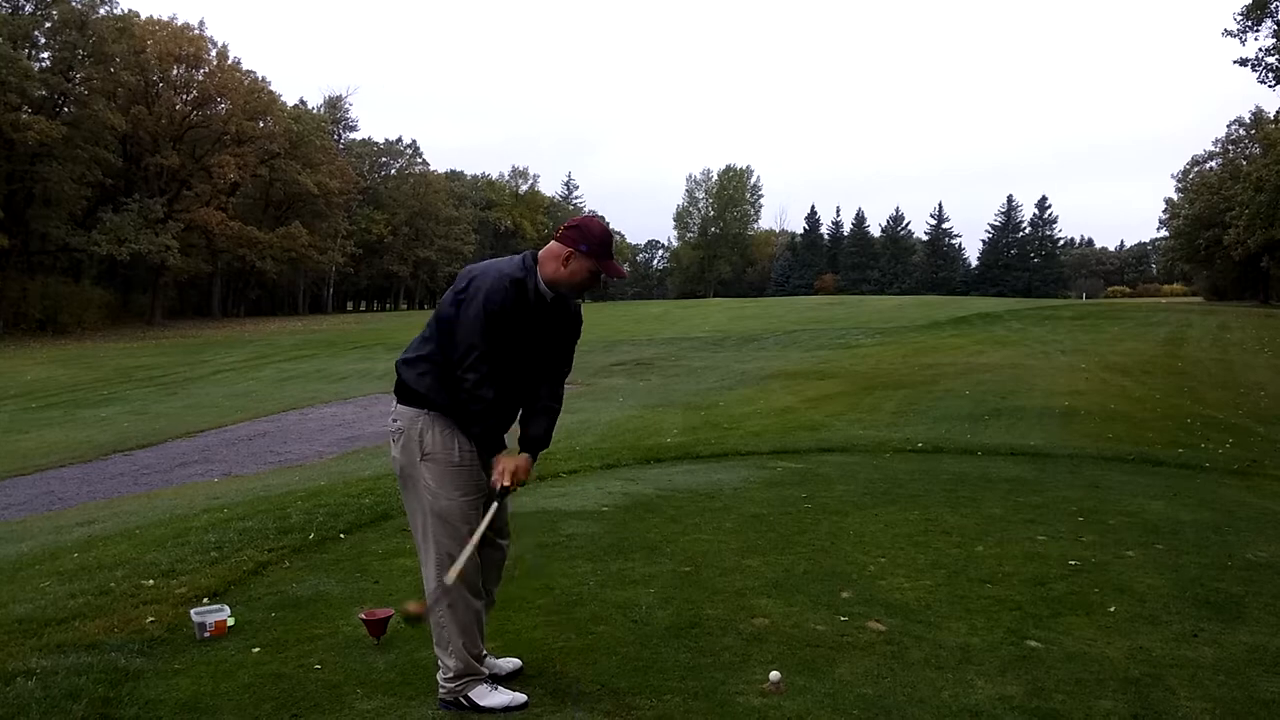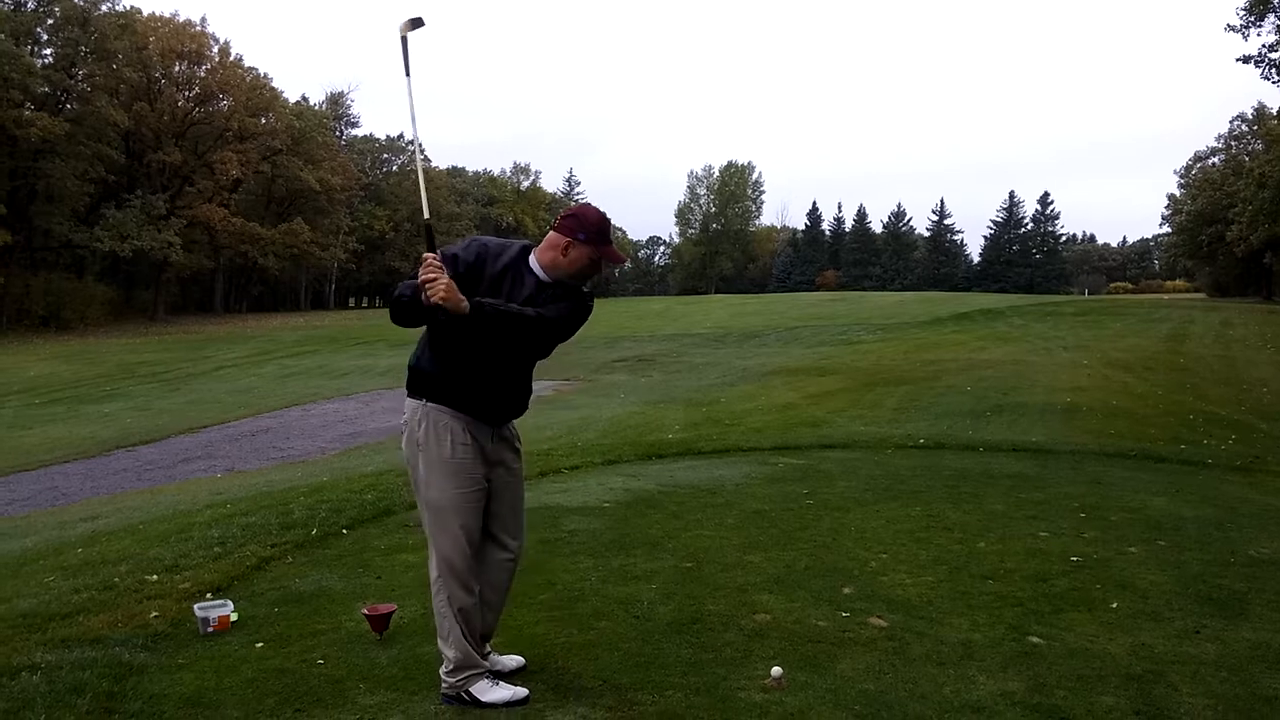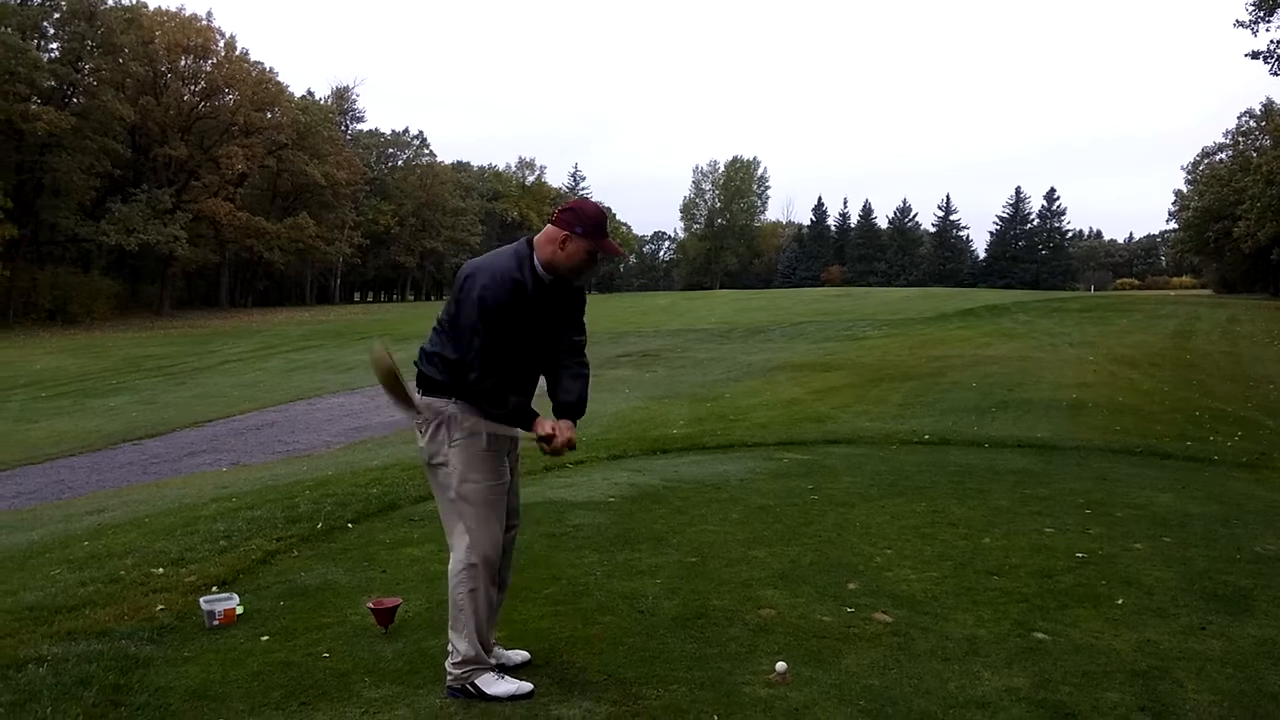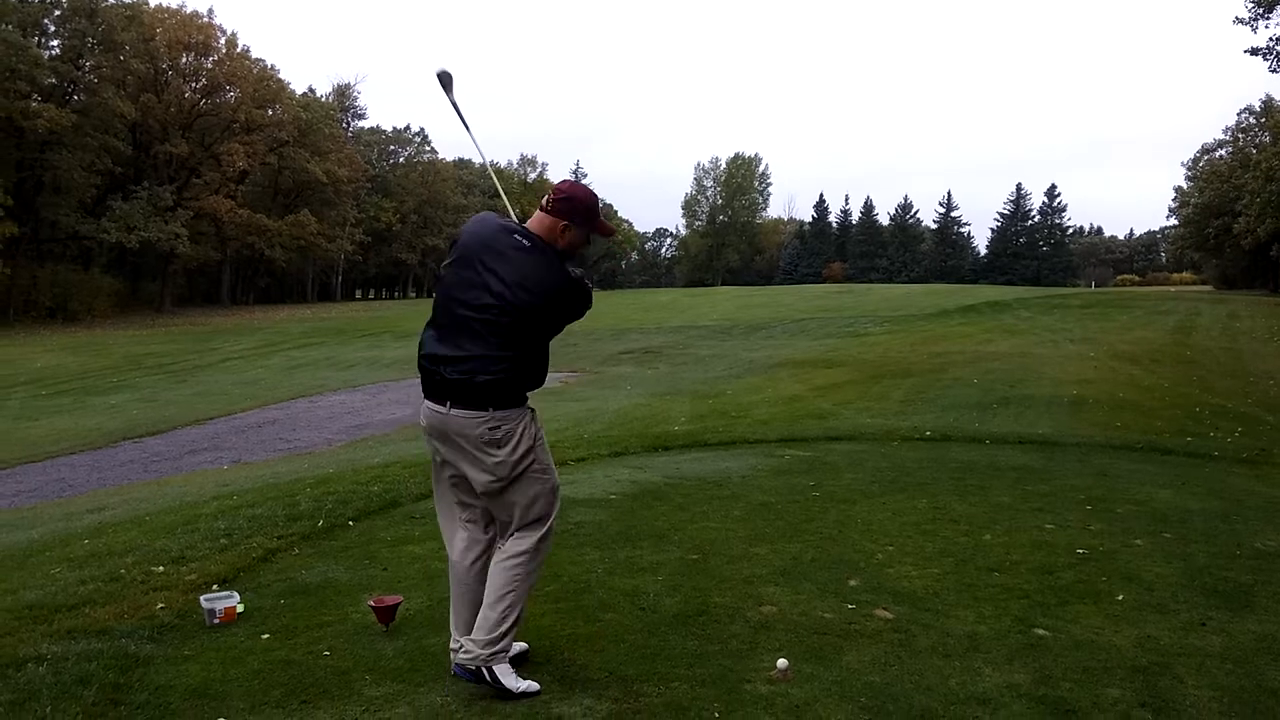
dt=0.3s
person 1, frame 1
left shoulder: (565, 312)
right shoulder: (499, 284)
left elbow: (546, 387)
right elbow: (471, 373)
left wrist: (528, 451)
right wrist: (498, 449)
left hip: (474, 427)
right hip: (430, 420)
left knee: (489, 545)
right knee: (453, 553)
left ankle: (470, 655)
right ankle: (459, 681)
person 1, frame 2
left shoulder: (573, 301)
right shoulder: (478, 256)
left elbow: (526, 329)
right elbow: (401, 309)
left wrist: (464, 306)
right wrist: (425, 293)
left hip: (497, 424)
right hip: (441, 417)
left knee: (502, 547)
right knee: (456, 550)
left ankle: (475, 650)
right ankle: (462, 677)
person 1, frame 3
left shoulder: (566, 292)
right shoulder: (496, 278)
left elbow: (568, 359)
right elbow: (483, 372)
left wrist: (566, 418)
right wrist: (532, 421)
left hip: (497, 415)
right hip: (455, 411)
left knee: (498, 534)
right knee: (478, 540)
left ankle: (477, 646)
right ankle: (467, 669)
person 1, frame 4
left shoulder: (477, 229)
right shoulder: (566, 286)
left wrist: (519, 229)
left hip: (438, 403)
right hip: (494, 416)
left knee: (468, 525)
right knee: (524, 528)
left ankle: (467, 645)
right ankle: (485, 651)
